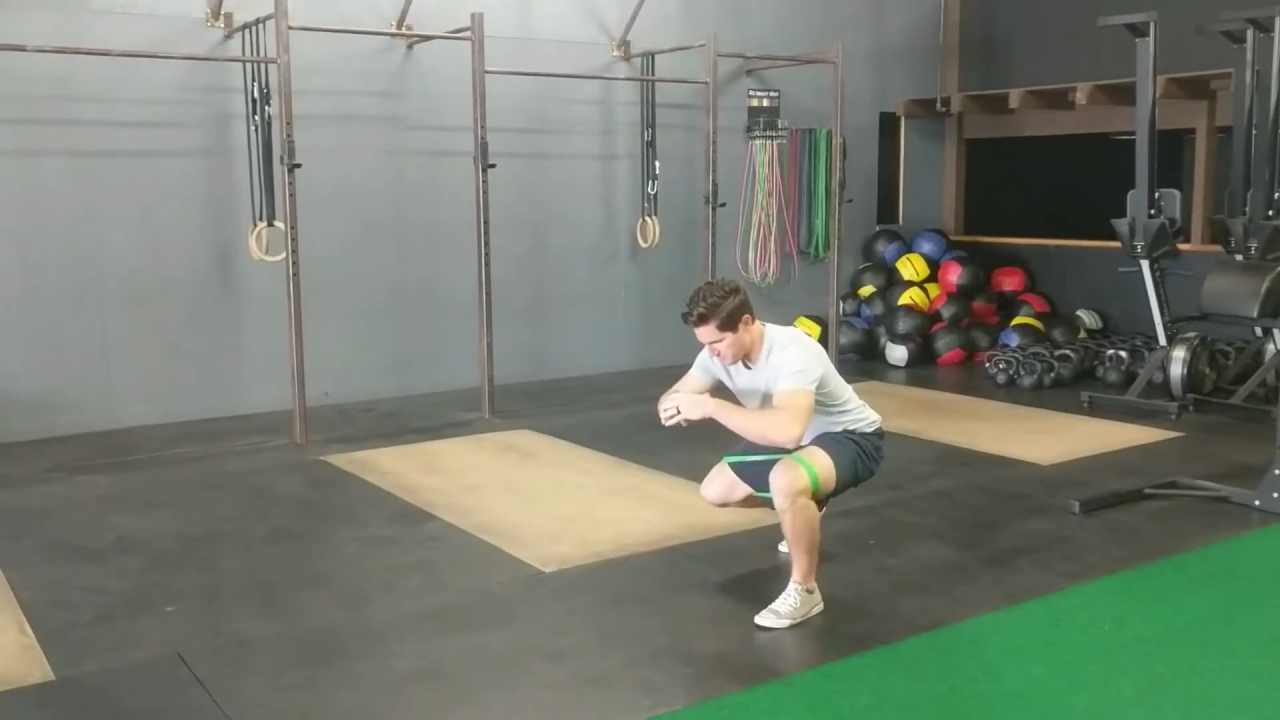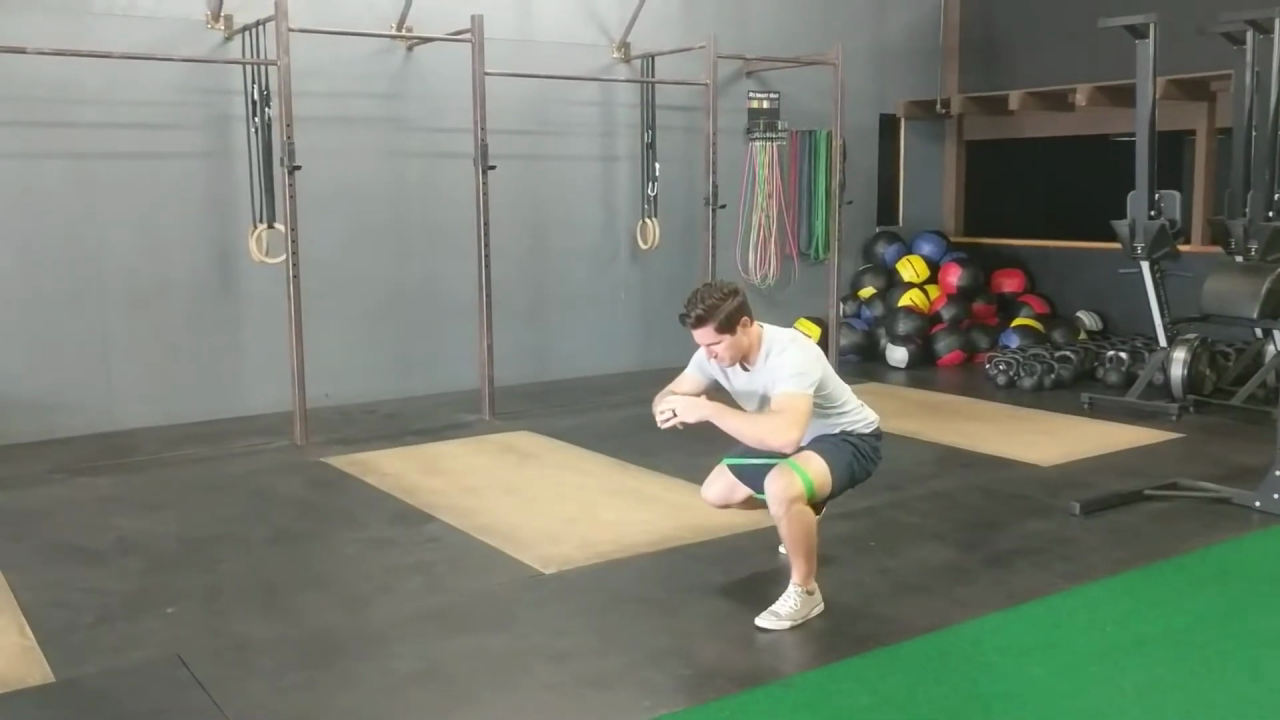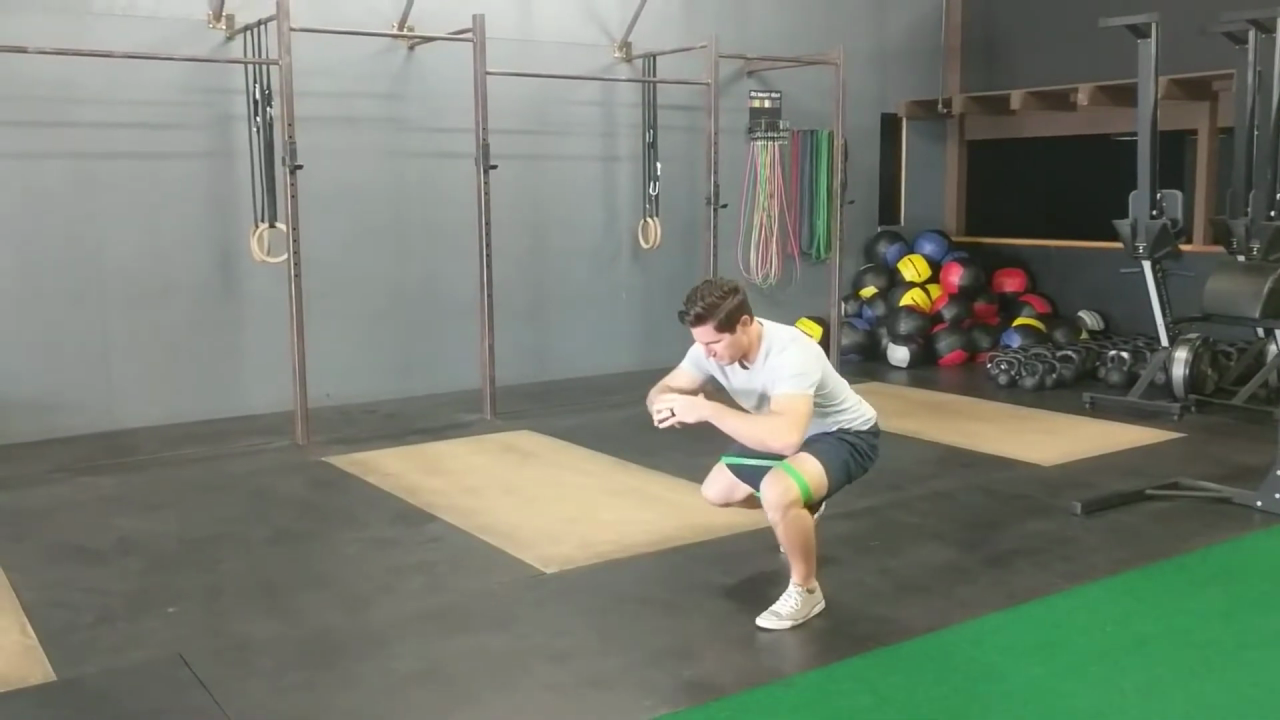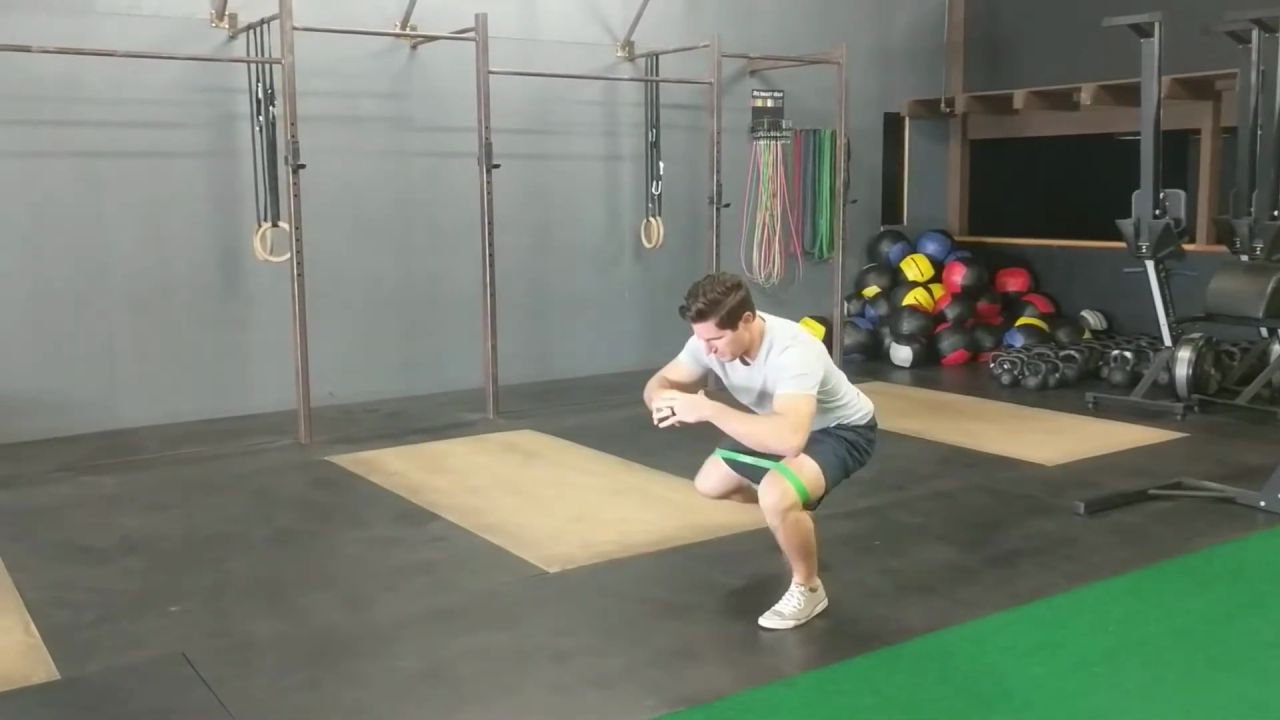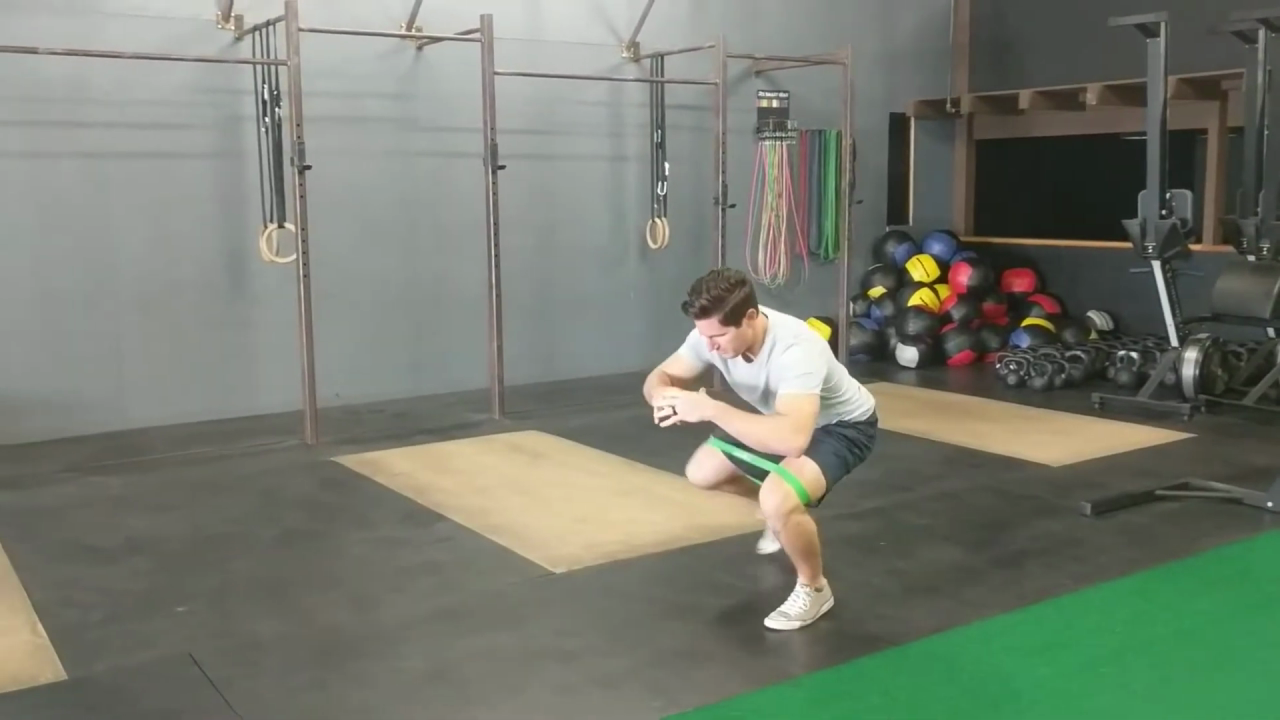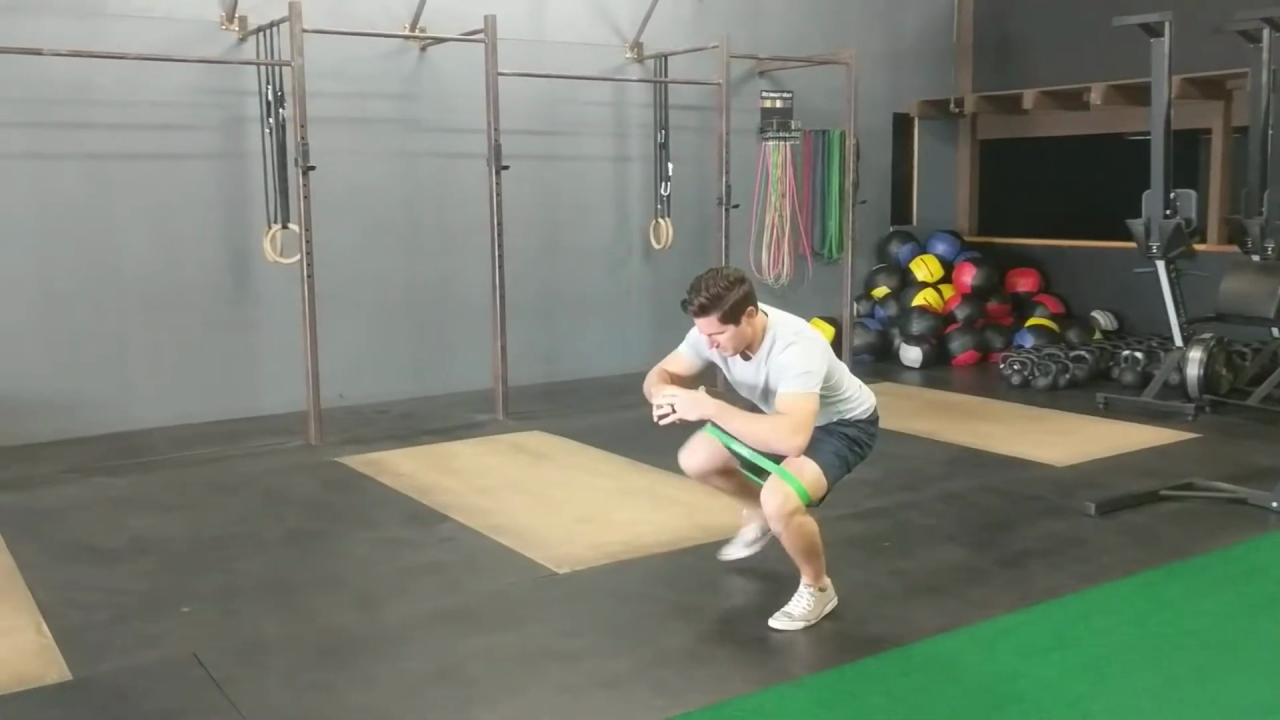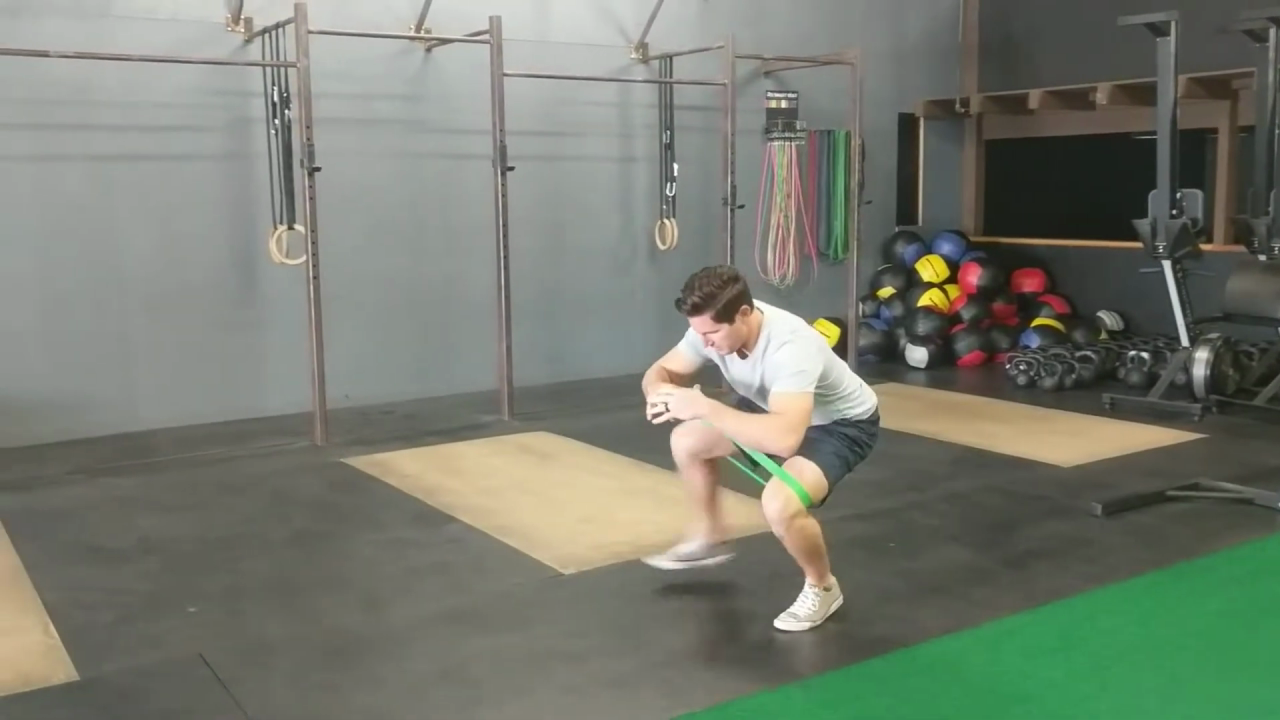
dt=0.1s
person 1, frame 1
left shoulder: (792, 354)
right shoulder: (721, 351)
left elbow: (788, 432)
right elbow: (674, 396)
left wrist: (712, 406)
right wrist: (674, 407)
left hip: (852, 439)
right hip: (794, 440)
left knee: (786, 480)
right knee: (716, 491)
left ankle: (804, 590)
right ankle: (806, 513)
person 1, frame 2
left shoulder: (790, 356)
right shoulder: (716, 348)
left elbow: (786, 436)
right elbow: (668, 395)
left wrist: (708, 409)
right wrist: (669, 407)
left hip: (849, 438)
right hip: (792, 435)
left knee: (782, 487)
right knee: (716, 493)
left ankle: (805, 591)
right ankle: (805, 513)
person 1, frame 3
left shoulder: (791, 355)
right shoulder: (714, 346)
left elbow: (787, 439)
right elbow: (663, 390)
left wrist: (707, 409)
right wrist: (665, 405)
left hip: (846, 436)
right hip: (784, 434)
left knee: (776, 491)
right knee: (717, 491)
left ankle: (805, 590)
right ankle: (803, 510)
person 1, frame 4
left shoulder: (792, 352)
right shoulder: (713, 336)
left elbow: (789, 439)
right elbow: (660, 382)
left wrist: (708, 410)
right wrist: (663, 398)
left hip: (843, 429)
right hip: (780, 420)
left knee: (776, 496)
right knee: (711, 483)
left ankle: (808, 589)
right ankle: (797, 509)
person 1, frame 5
left shoulder: (796, 350)
right shoulder: (715, 333)
left elbow: (792, 440)
right elbow: (660, 376)
left wrist: (711, 409)
right wrist: (664, 395)
left hip: (843, 426)
right hip: (781, 417)
left knee: (776, 499)
right knee: (703, 472)
left ankle: (813, 589)
right ankle: (793, 511)
person 1, frame 6
left shoulder: (796, 348)
right shoulder: (716, 329)
left elbow: (793, 439)
right elbow: (661, 374)
left wrist: (710, 408)
right wrist: (664, 393)
left hip: (843, 424)
right hip: (780, 411)
left knee: (778, 501)
right knee: (695, 461)
left ankle: (817, 588)
right ankle: (758, 518)
person 1, frame 7
left shoulder: (791, 347)
right shoulder: (714, 328)
left elbow: (784, 440)
right elbow: (661, 371)
left wrist: (703, 408)
right wrist: (661, 391)
left hip: (843, 423)
right hip: (779, 410)
left knee: (779, 505)
right knee: (686, 441)
left ankle: (821, 588)
right ankle: (708, 537)
